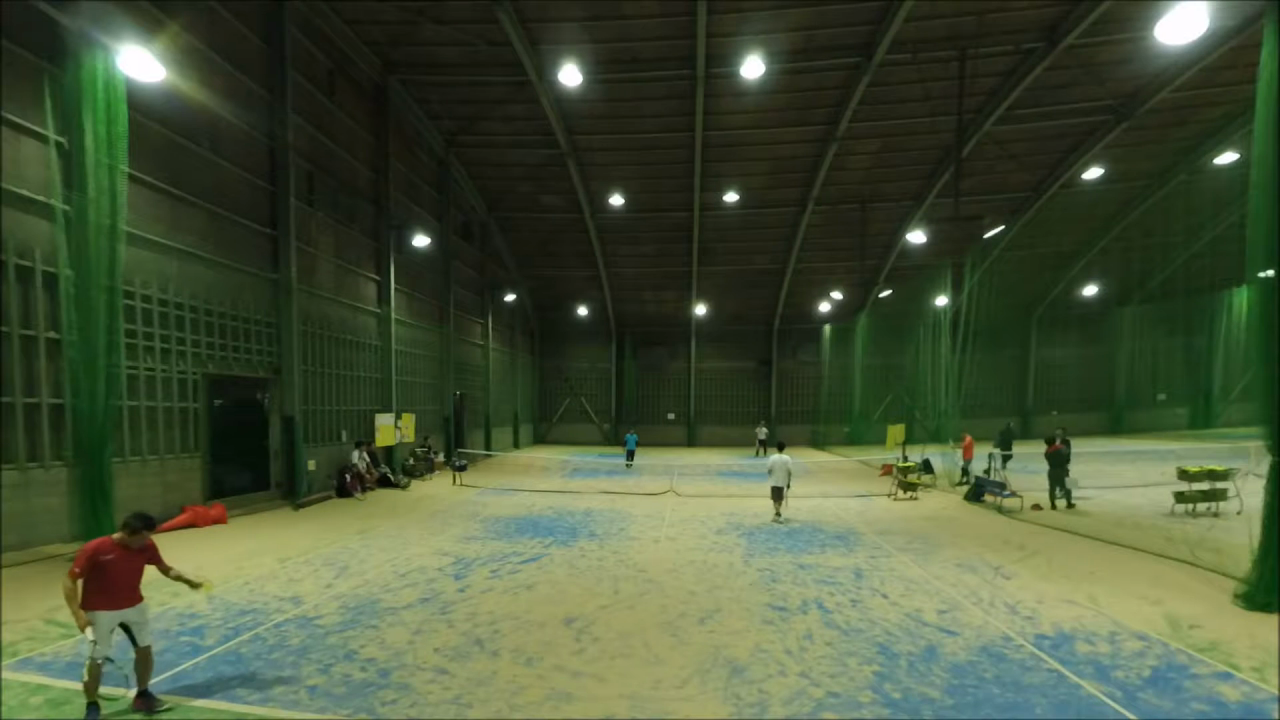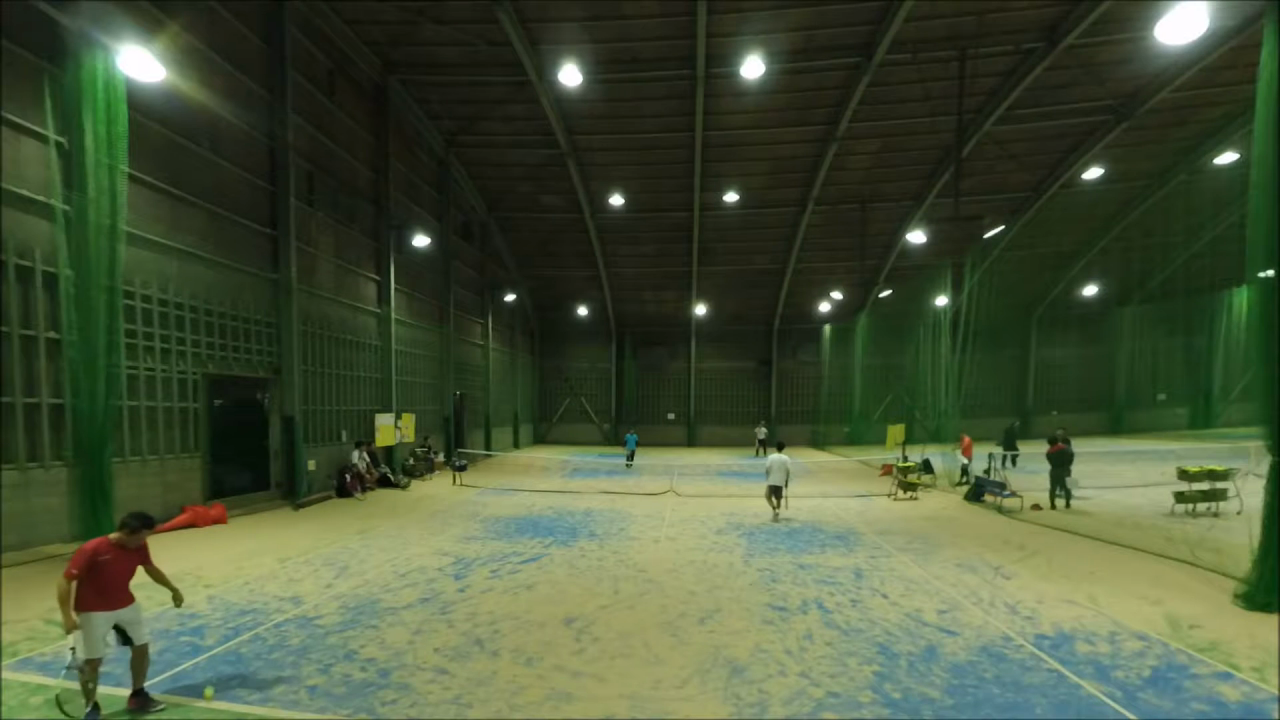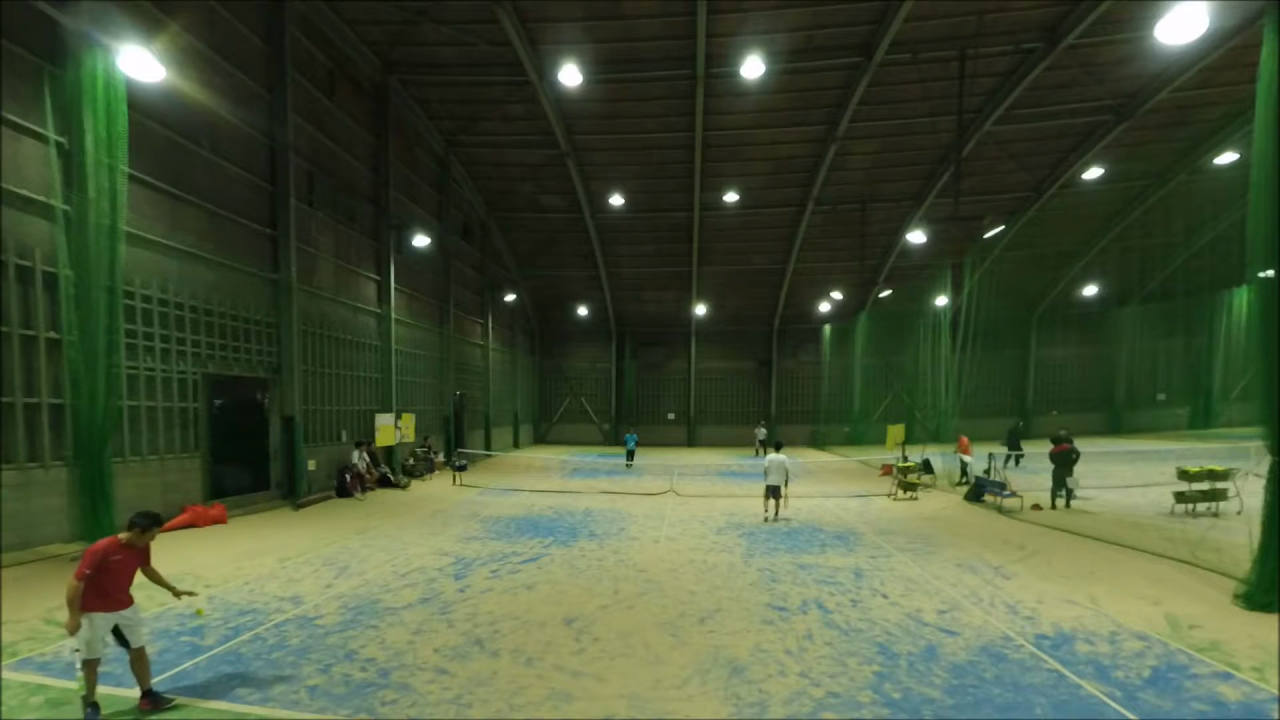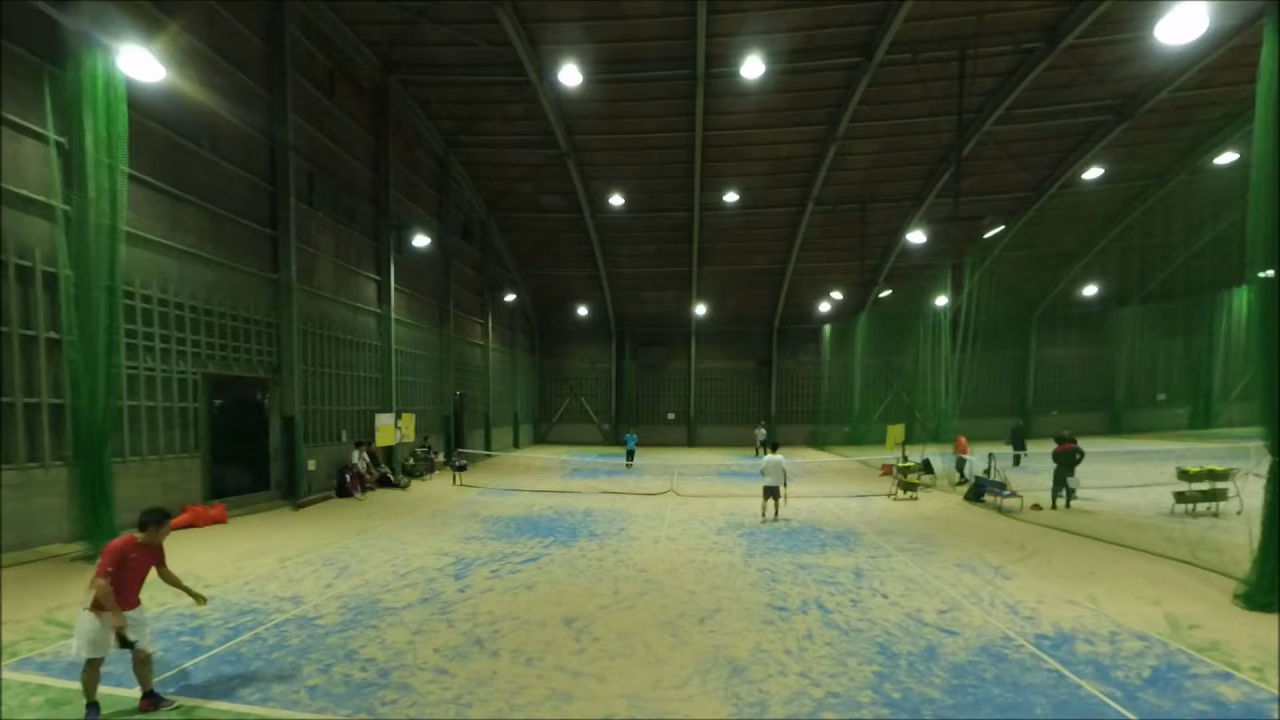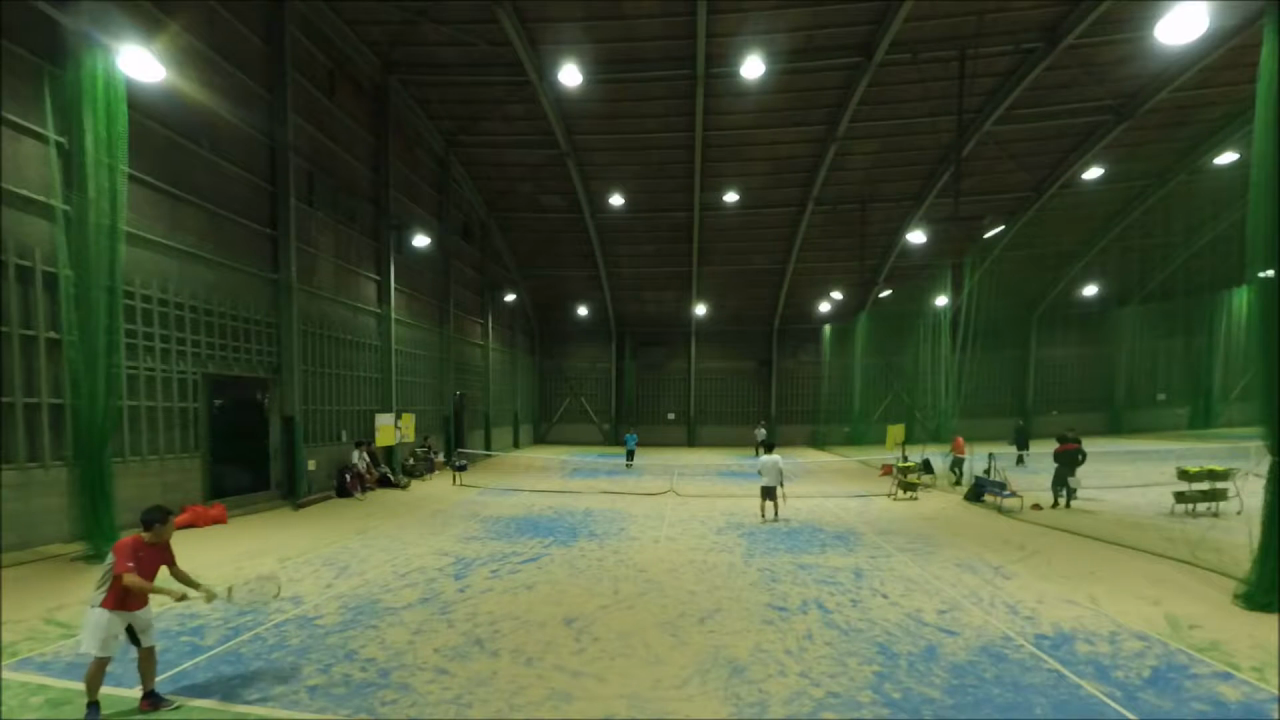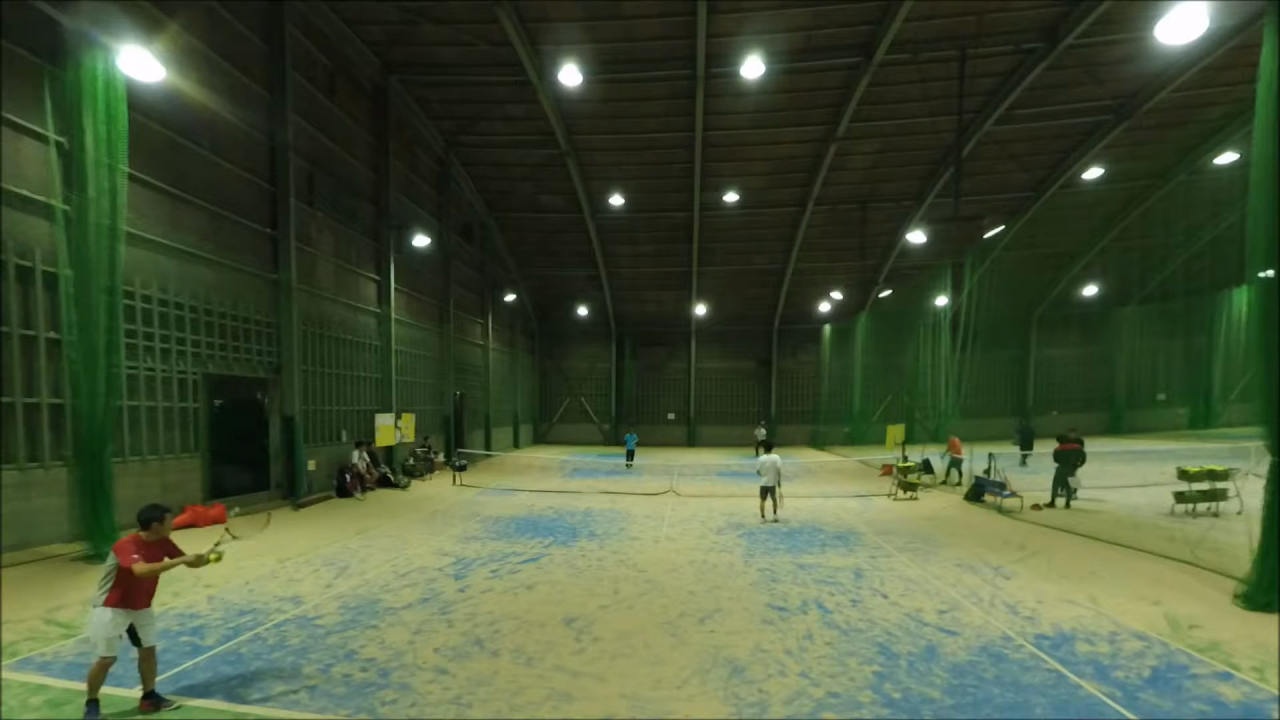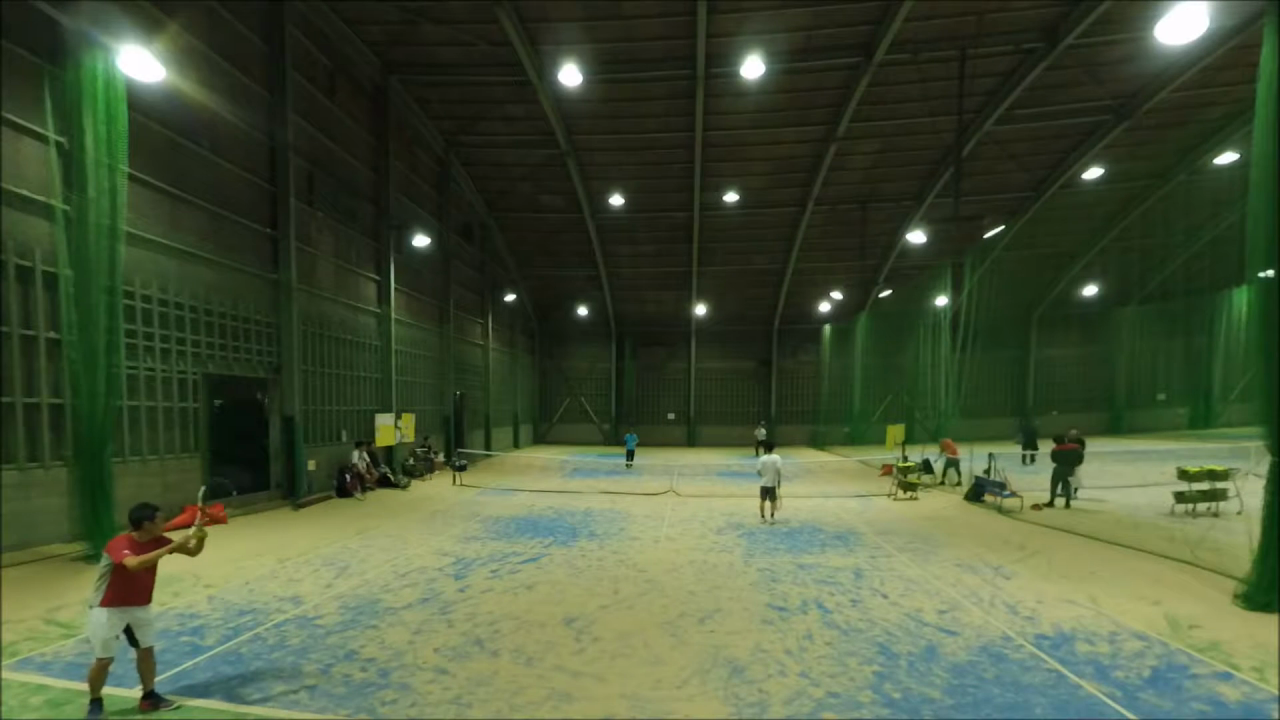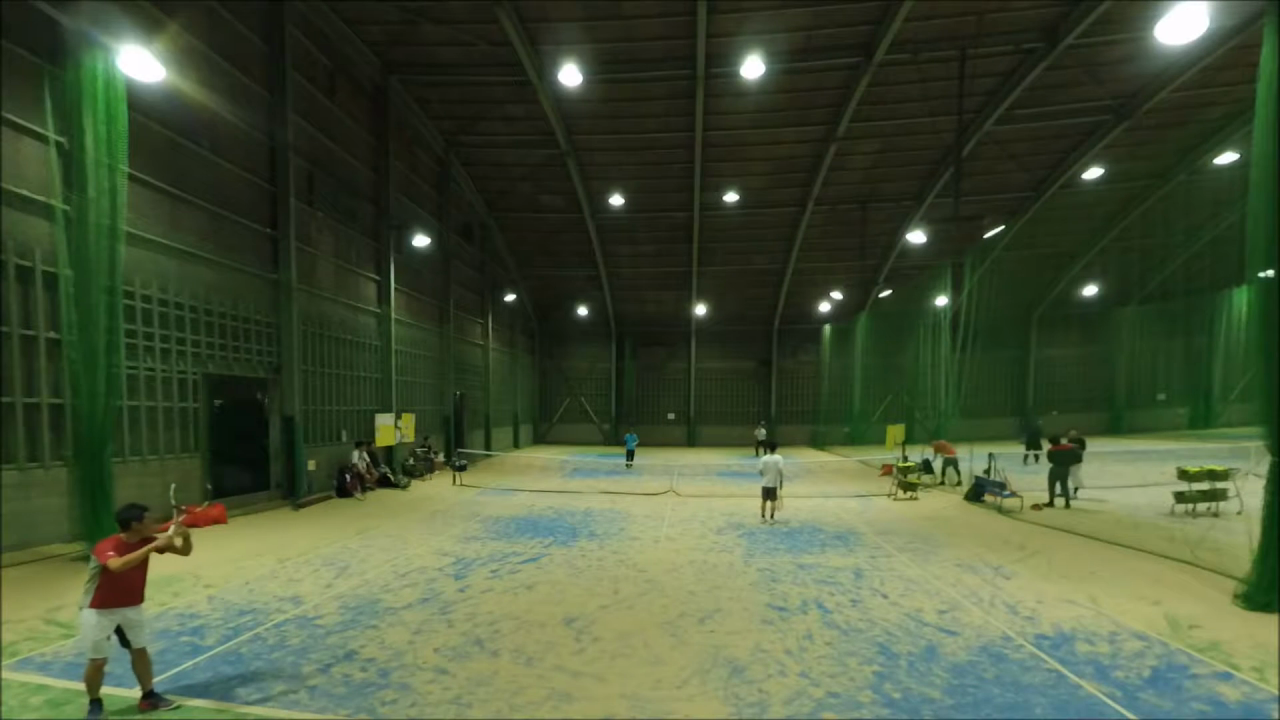
dt=0.2s
person 1, frame 1
left shoulder: (147, 547)
right shoulder: (94, 550)
left elbow: (165, 569)
right elbow: (69, 581)
left wrist: (189, 581)
right wrist: (77, 614)
left hip: (133, 606)
right hip: (99, 611)
left knee: (145, 650)
right knee: (96, 660)
left ankle: (143, 696)
person 1, frame 2
left shoulder: (139, 547)
right shoulder: (91, 550)
left elbow: (151, 568)
right elbow: (65, 582)
left wrist: (173, 589)
right wrist: (67, 617)
left hip: (126, 606)
right hip: (93, 612)
left knee: (141, 648)
right knee: (93, 661)
left ankle: (138, 695)
person 1, frame 3
left shoulder: (141, 548)
right shoulder: (100, 550)
left elbow: (147, 569)
right elbow: (75, 583)
left wrist: (173, 589)
right wrist: (73, 617)
left hip: (125, 607)
right hip: (95, 612)
left knee: (139, 651)
right knee: (91, 661)
left ankle: (148, 696)
person 1, frame 4
left shoulder: (155, 547)
right shoulder: (117, 548)
left elbow: (163, 572)
right elbow: (100, 583)
left wrist: (190, 591)
right wrist: (115, 615)
left hip: (130, 608)
right hip: (101, 611)
left knee: (142, 652)
right knee: (93, 661)
left ankle: (148, 696)
person 1, frame 5
left shoulder: (162, 546)
right shoulder: (126, 546)
left elbow: (175, 571)
right elbow: (130, 581)
left wrist: (199, 587)
right wrist: (168, 592)
left hip: (138, 608)
right hip: (108, 609)
left knee: (148, 650)
right knee: (101, 659)
left ankle: (149, 697)
person 1, frame 6
left shoulder: (164, 543)
right shoulder: (127, 545)
left elbow: (190, 561)
right elbow: (141, 570)
left wrist: (202, 559)
right wrist: (180, 560)
left hip: (141, 607)
right hip: (111, 608)
left knee: (148, 650)
right knee: (106, 659)
left ankle: (149, 697)
person 1, frame 7
left shoulder: (157, 541)
right shoulder: (119, 545)
left elbow: (193, 552)
right elbow: (135, 564)
left wrist: (200, 539)
right wrist: (171, 547)
left hip: (139, 607)
right hip: (108, 609)
left knee: (146, 651)
right knee: (104, 660)
left ankle: (149, 696)
right ankle: (95, 702)
person 1, frame 8
left shoulder: (147, 541)
right shoulder: (107, 546)
left elbow: (185, 551)
right elbow: (117, 566)
left wrist: (186, 537)
right wrist: (152, 547)
left hip: (131, 608)
right hip: (99, 611)
left knee: (140, 651)
right knee: (98, 661)
left ankle: (149, 696)
